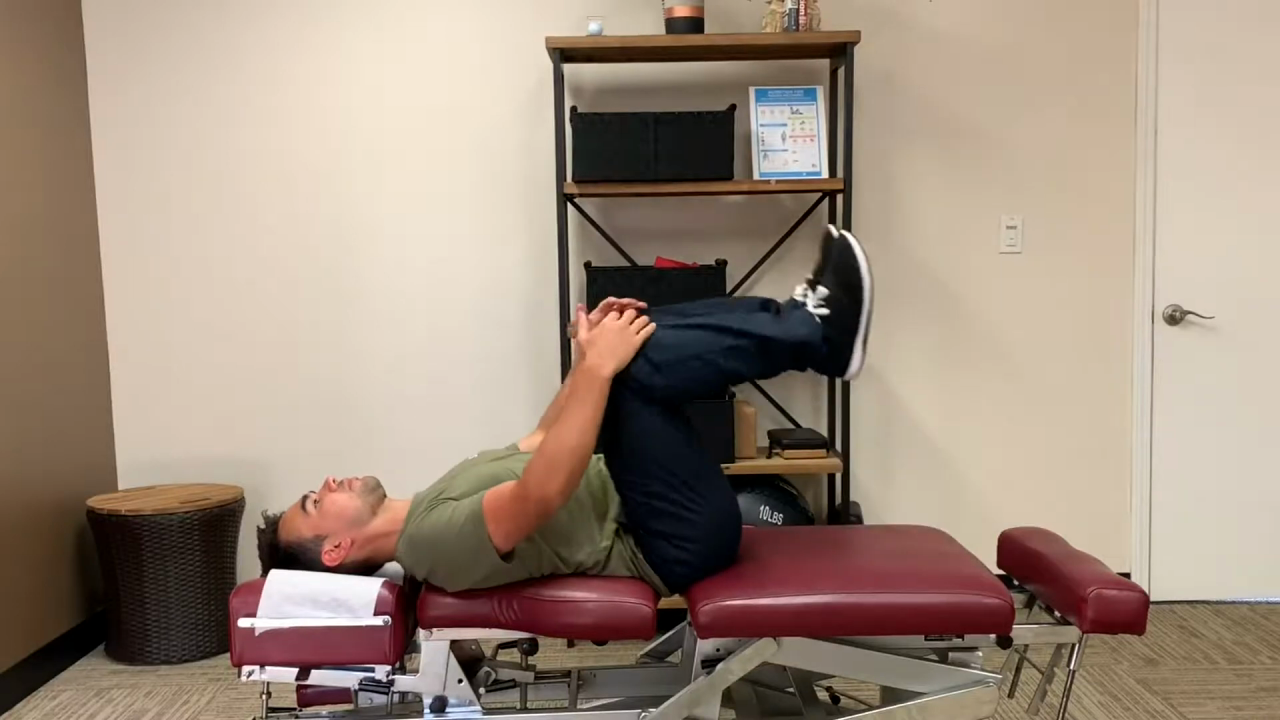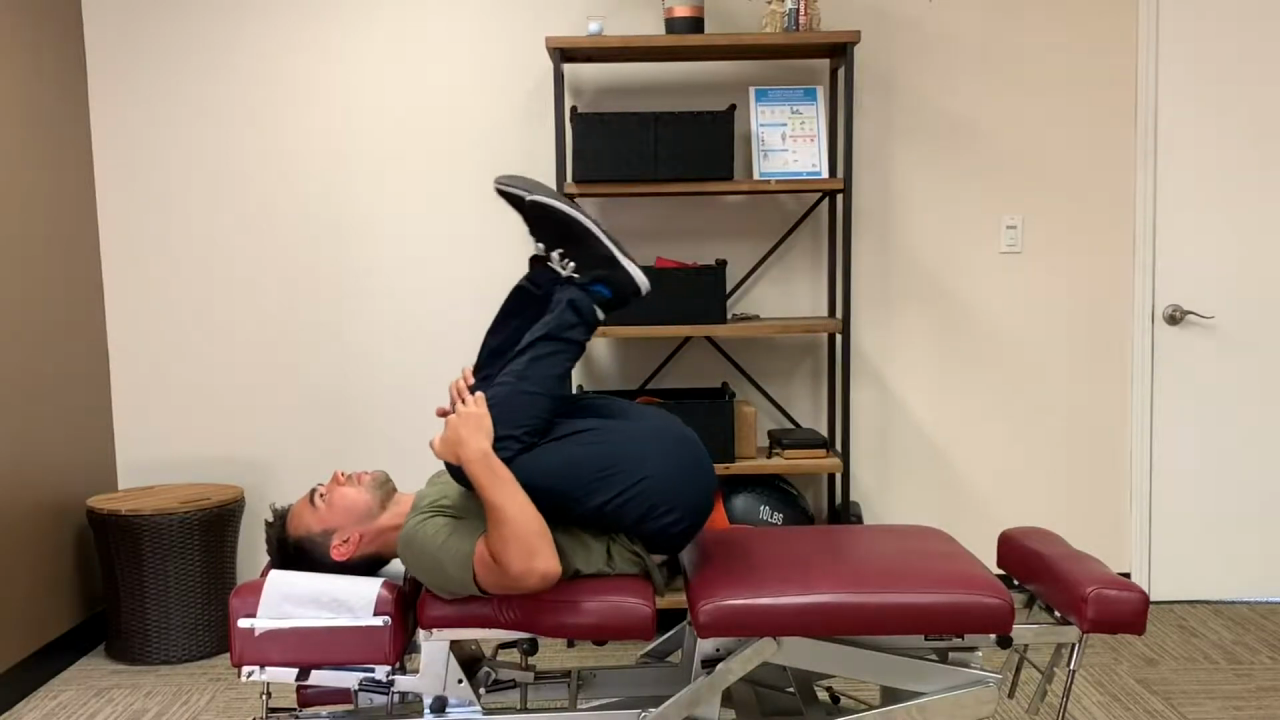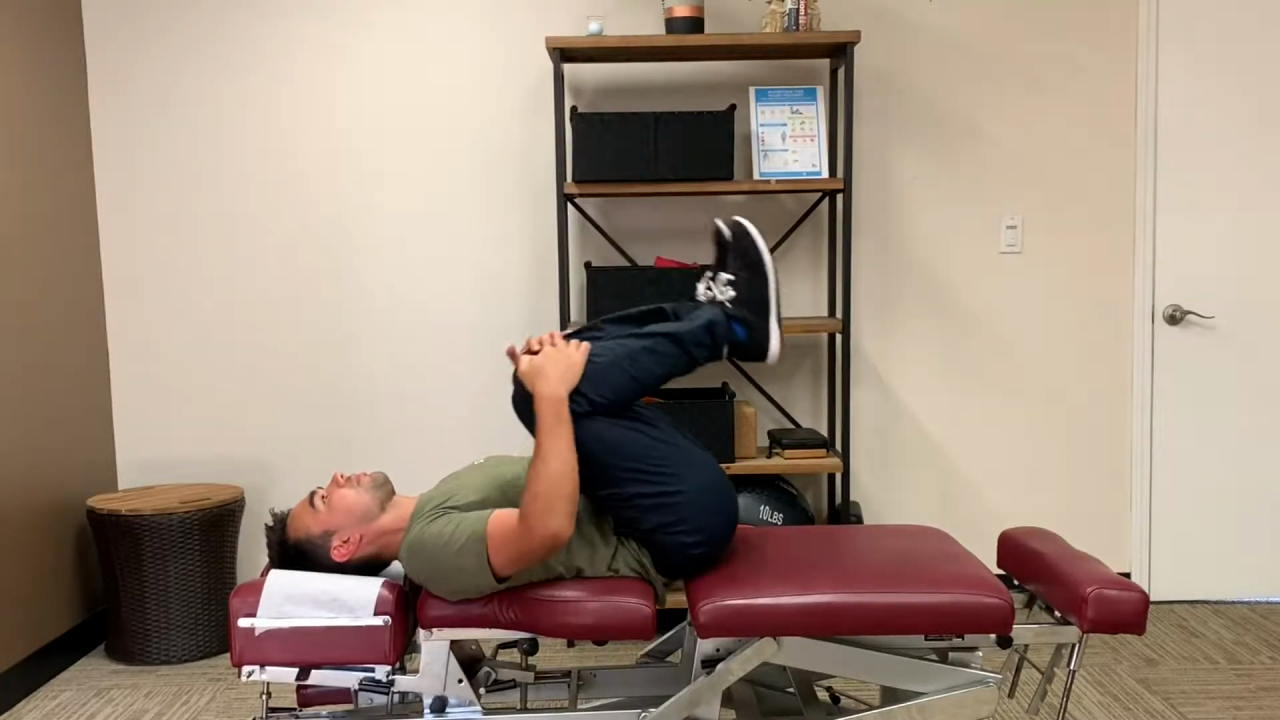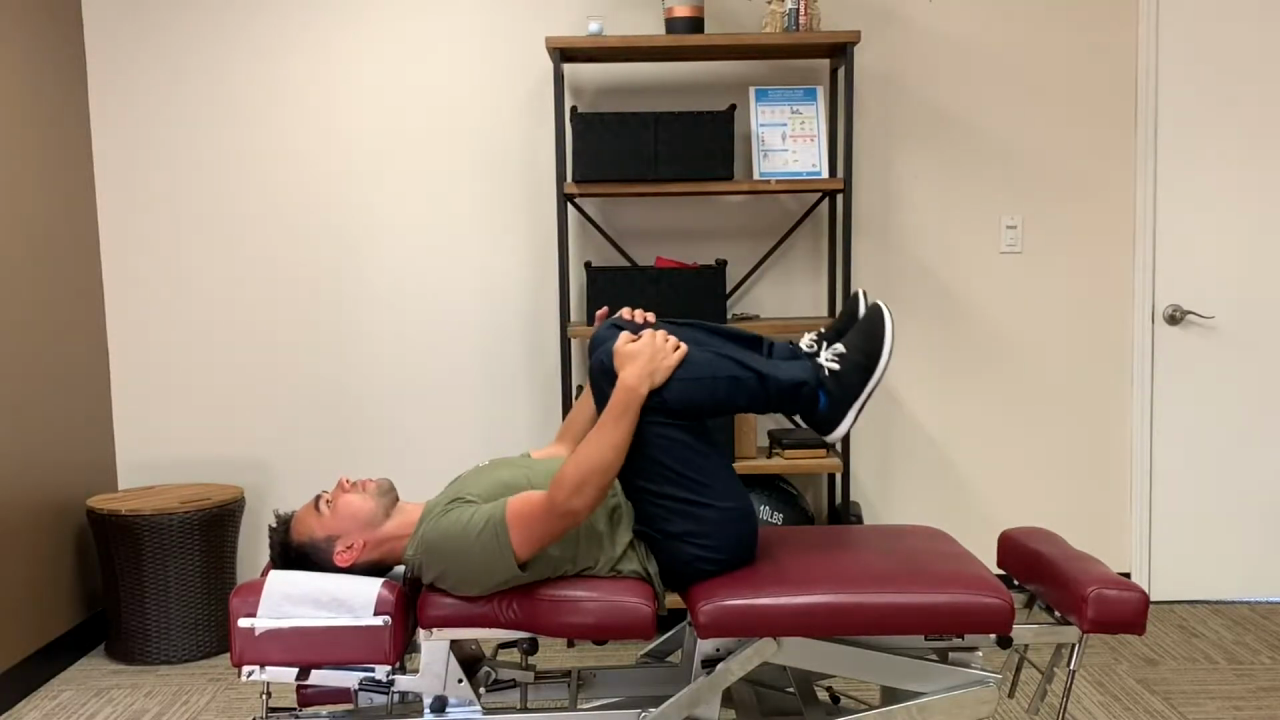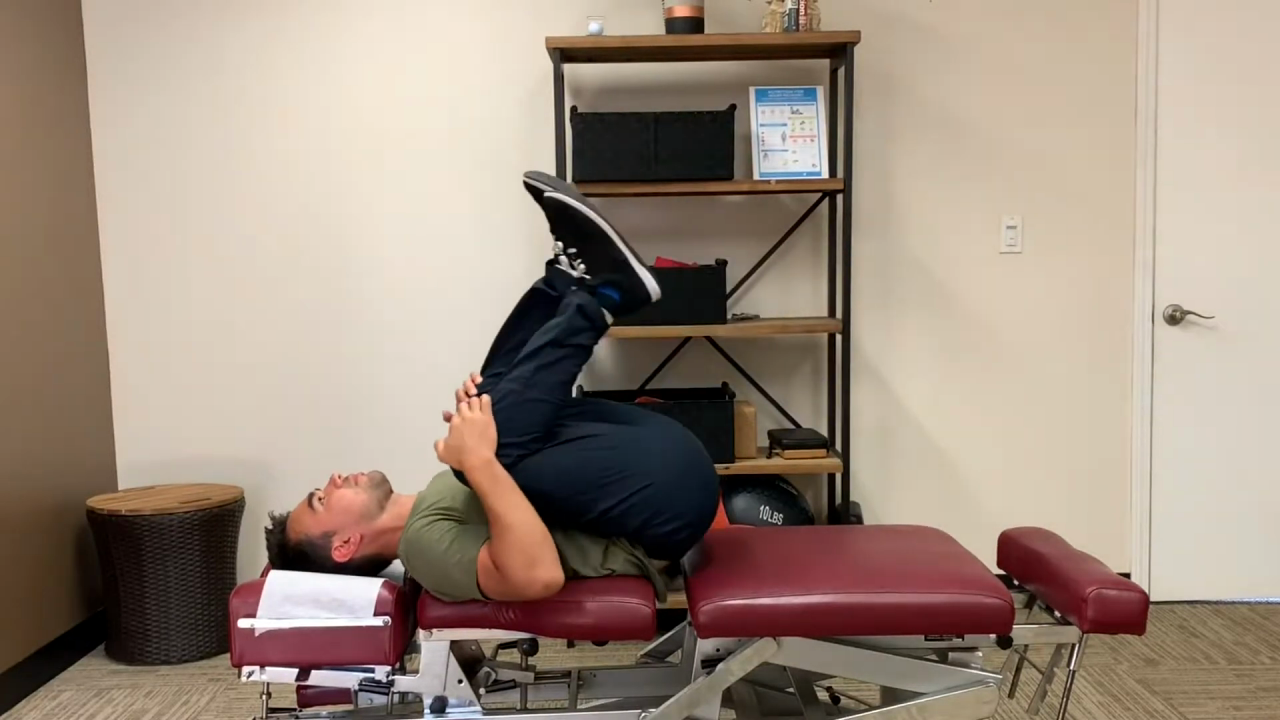
dt=1s
person 1, frame 1
left shoulder: (437, 506)
right shoulder: (433, 540)
left elbow: (544, 440)
right elbow: (546, 489)
left wrist: (590, 354)
right wrist: (599, 365)
right hip: (682, 545)
left knee: (629, 346)
right knee: (629, 364)
left ankle: (802, 319)
right ankle: (817, 332)
person 1, frame 2
left shoulder: (434, 508)
right shoulder: (427, 544)
right elbow: (535, 566)
left wrist: (483, 410)
right wrist: (474, 453)
left ankle: (582, 277)
right ankle: (584, 288)
person 1, frame 3
left shoulder: (435, 511)
right shoulder: (432, 547)
left elbow: (548, 471)
right elbow: (550, 527)
left wrist: (551, 382)
right wrist: (552, 394)
right hip: (685, 522)
left knee: (562, 361)
right knee: (543, 390)
left ankle: (720, 314)
right ankle: (729, 321)
person 1, frame 4
left shoulder: (451, 508)
right shoulder: (445, 543)
left elbow: (562, 453)
right elbow: (570, 502)
left wrist: (619, 366)
right wrist: (632, 383)
left hip: (638, 504)
right hip: (698, 541)
left knee: (616, 346)
right knee: (630, 368)
left ankle: (806, 363)
right ankle: (819, 388)
person 1, frame 5
left shoulder: (433, 510)
right shoulder: (429, 545)
right elbow: (538, 574)
left wrist: (492, 404)
right wrist: (478, 460)
left ankle: (594, 281)
right ankle: (593, 295)
